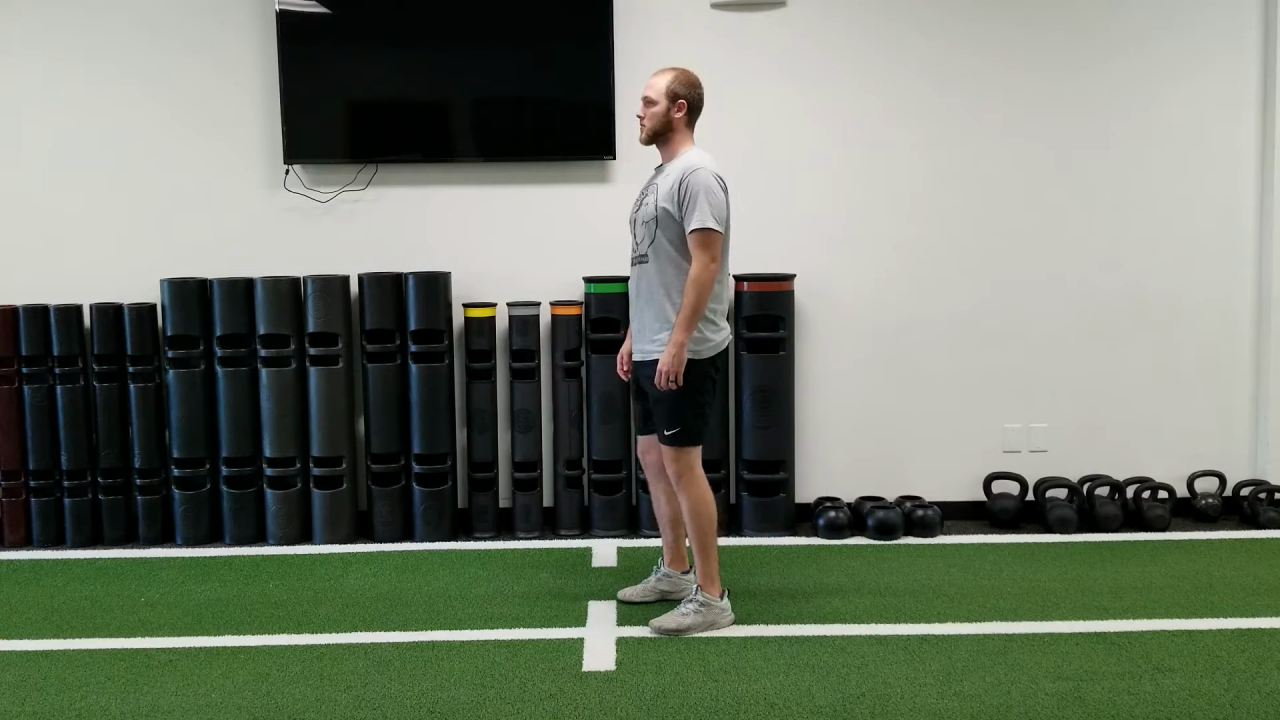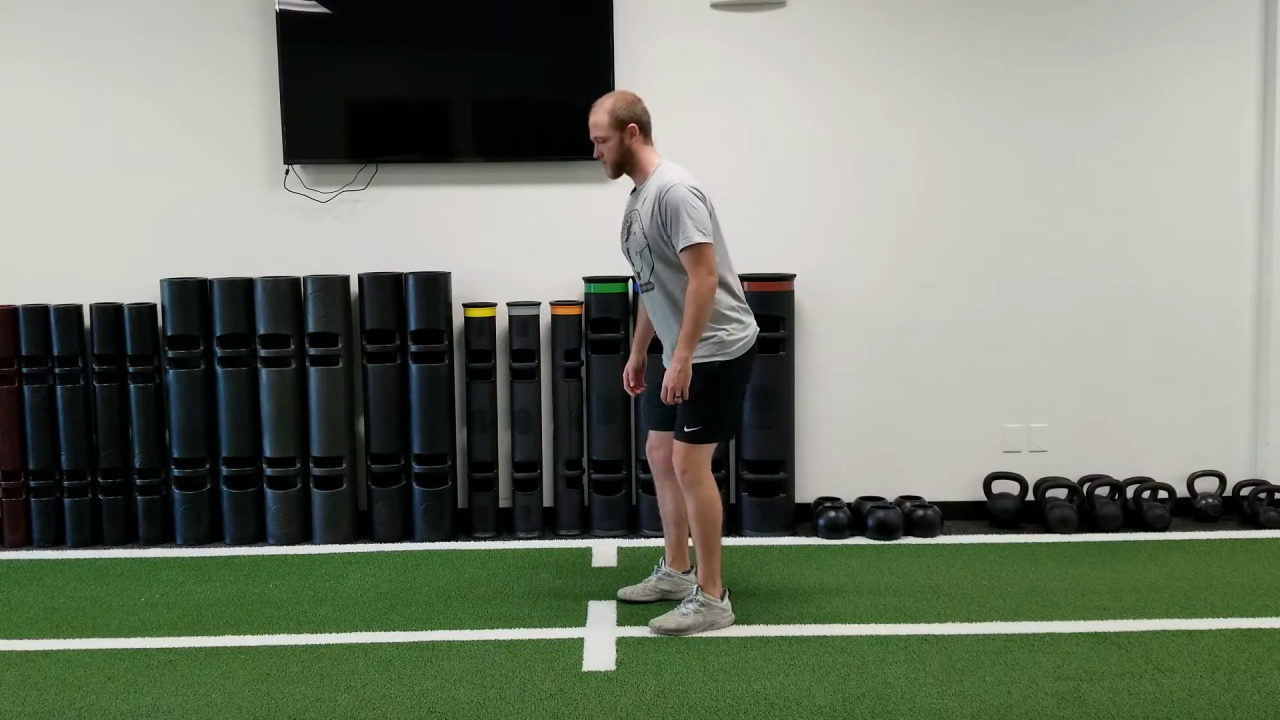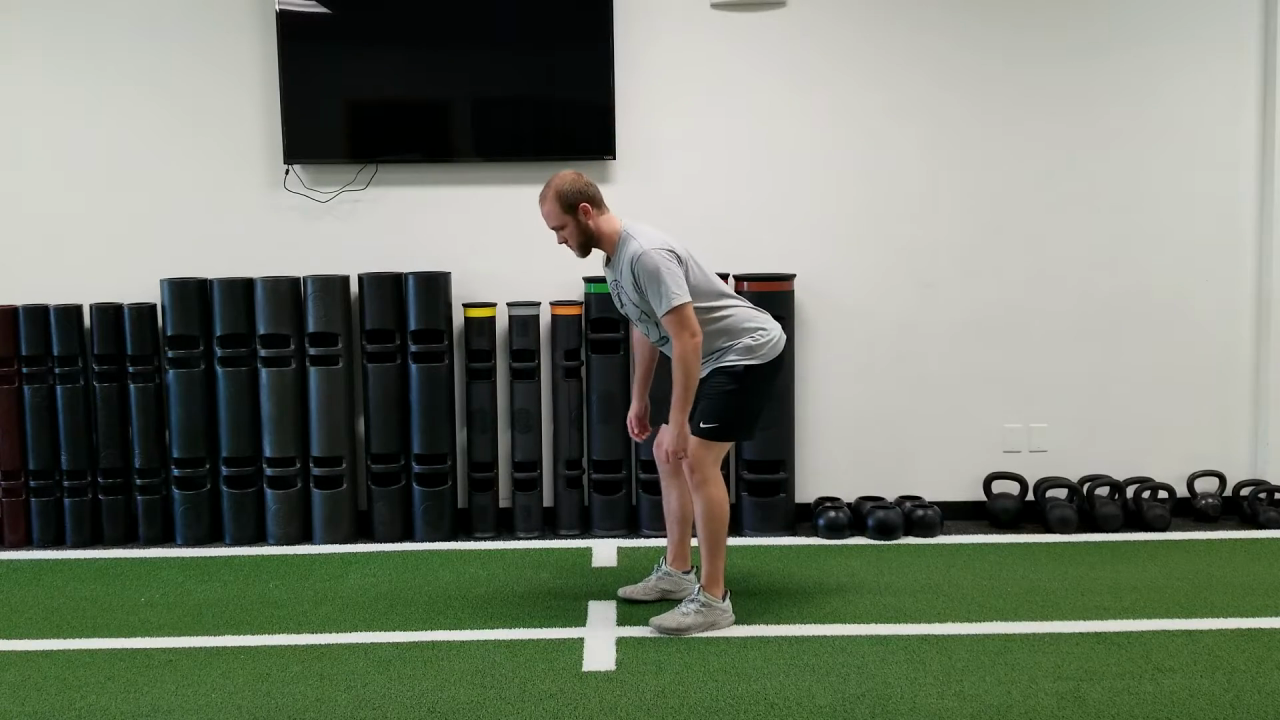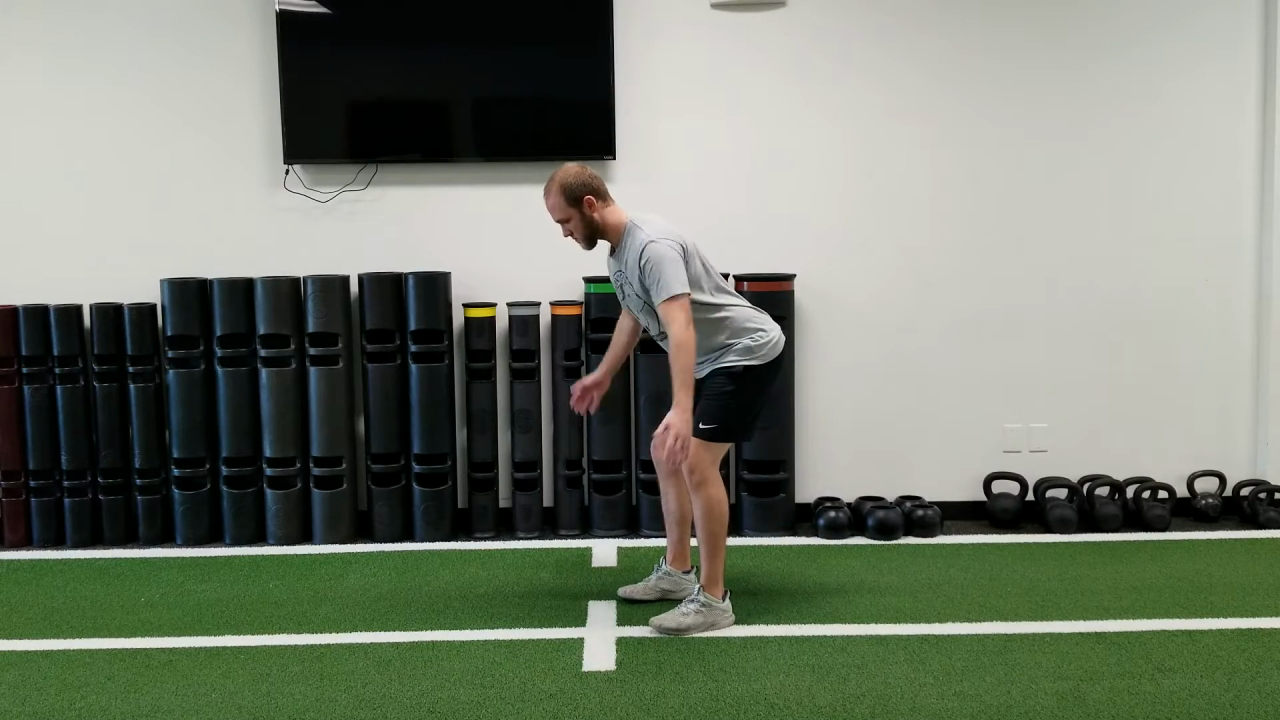
dt=1s
person 1, frame 1
left shoulder: (696, 174)
right shoulder: (661, 175)
left elbow: (705, 263)
left wrist: (678, 343)
right wrist: (633, 339)
left hip: (684, 353)
right hip: (653, 351)
left knee: (682, 466)
right knee: (654, 460)
left ankle: (710, 596)
right ankle: (675, 572)
person 1, frame 2
left shoulder: (673, 189)
right shoulder: (641, 195)
left elbow: (703, 276)
left wrist: (683, 358)
right wrist: (637, 352)
left hip: (715, 350)
right hip: (684, 351)
left knee: (689, 464)
right knee: (660, 456)
left ankle: (712, 597)
right ankle: (676, 571)
person 1, frame 3
left shoulder: (645, 254)
right shoulder: (616, 258)
left elbow: (688, 337)
right elbow: (645, 330)
left wrist: (679, 422)
right wrist: (638, 398)
left hip: (749, 351)
right hip: (714, 353)
left knee: (696, 461)
right knee: (666, 454)
left ankle: (713, 598)
right ankle: (677, 572)
person 1, frame 4
left shoulder: (651, 246)
right shoulder: (617, 252)
left elbow: (680, 329)
right elbow: (633, 318)
left wrist: (682, 409)
right wrist: (602, 377)
left hip: (747, 353)
right hip: (712, 357)
left knee: (697, 464)
right knee: (670, 459)
left ankle: (712, 598)
right ankle: (677, 571)
